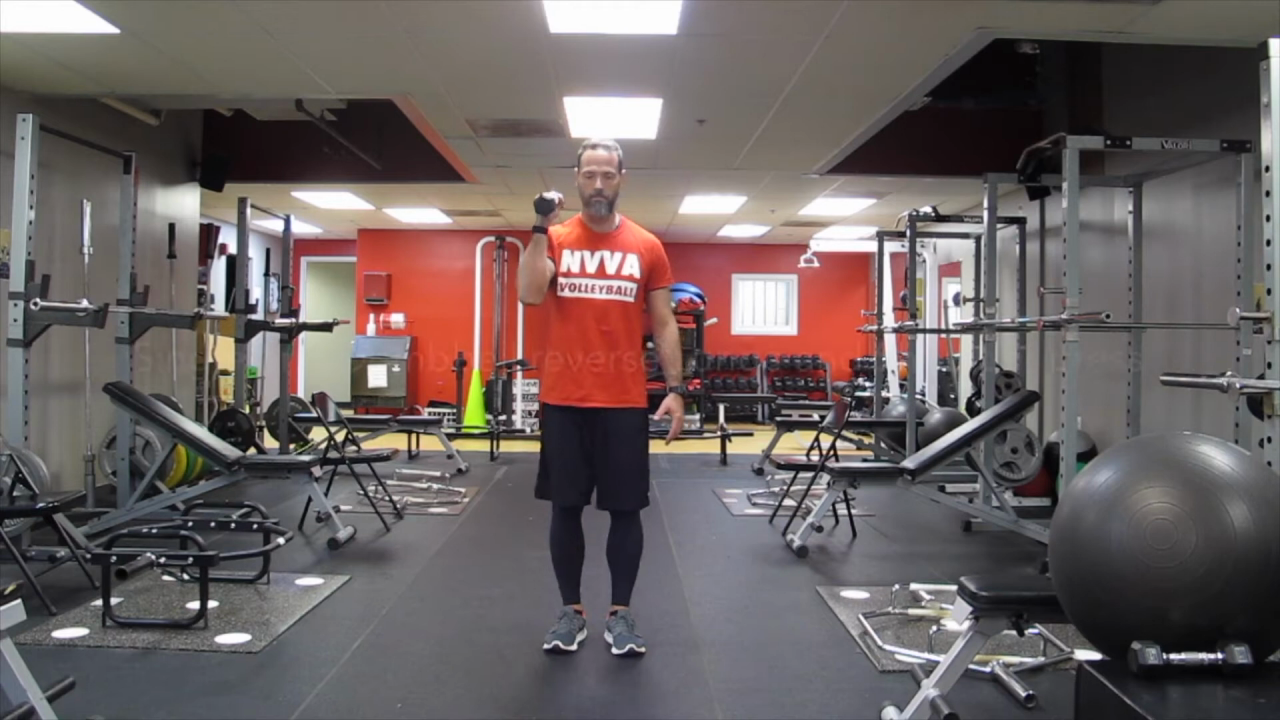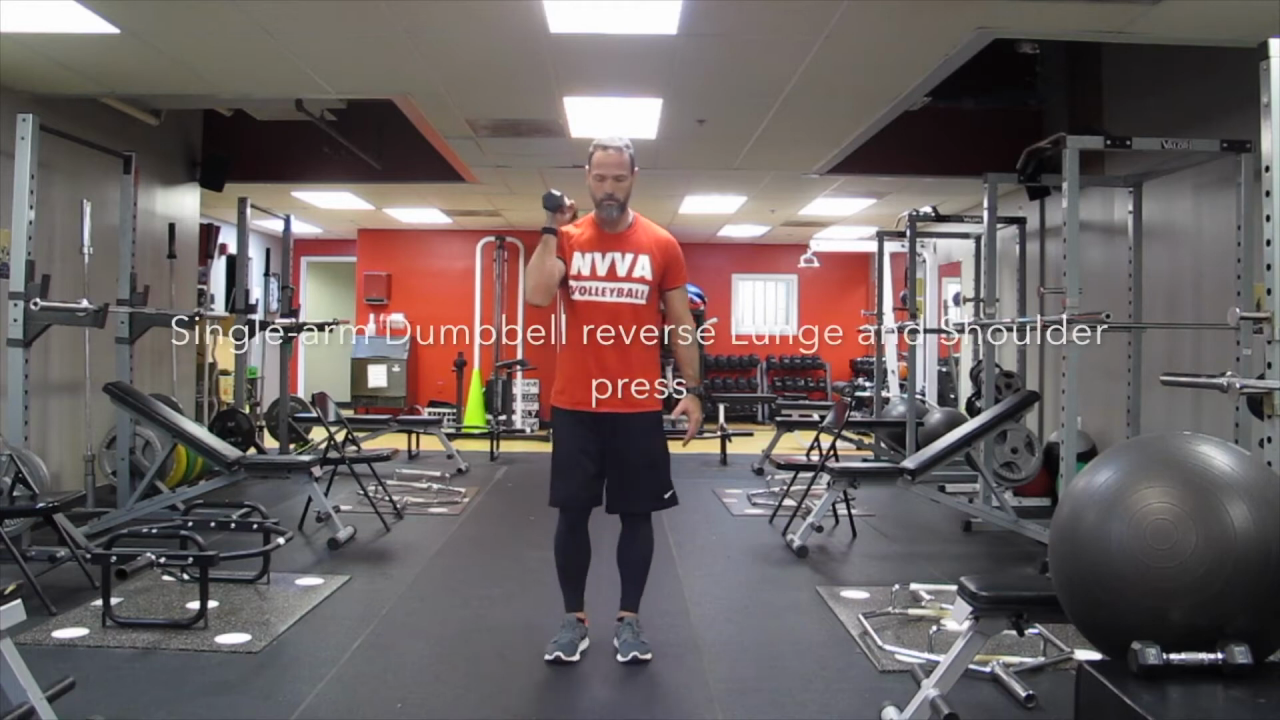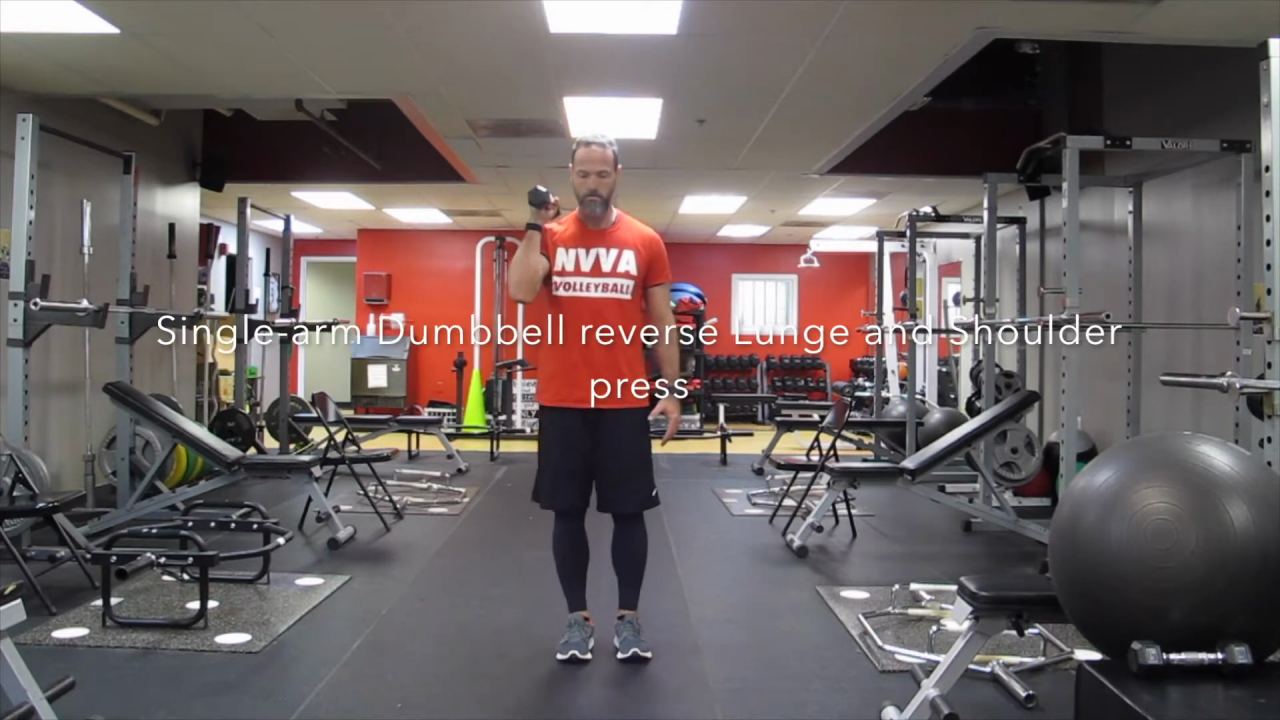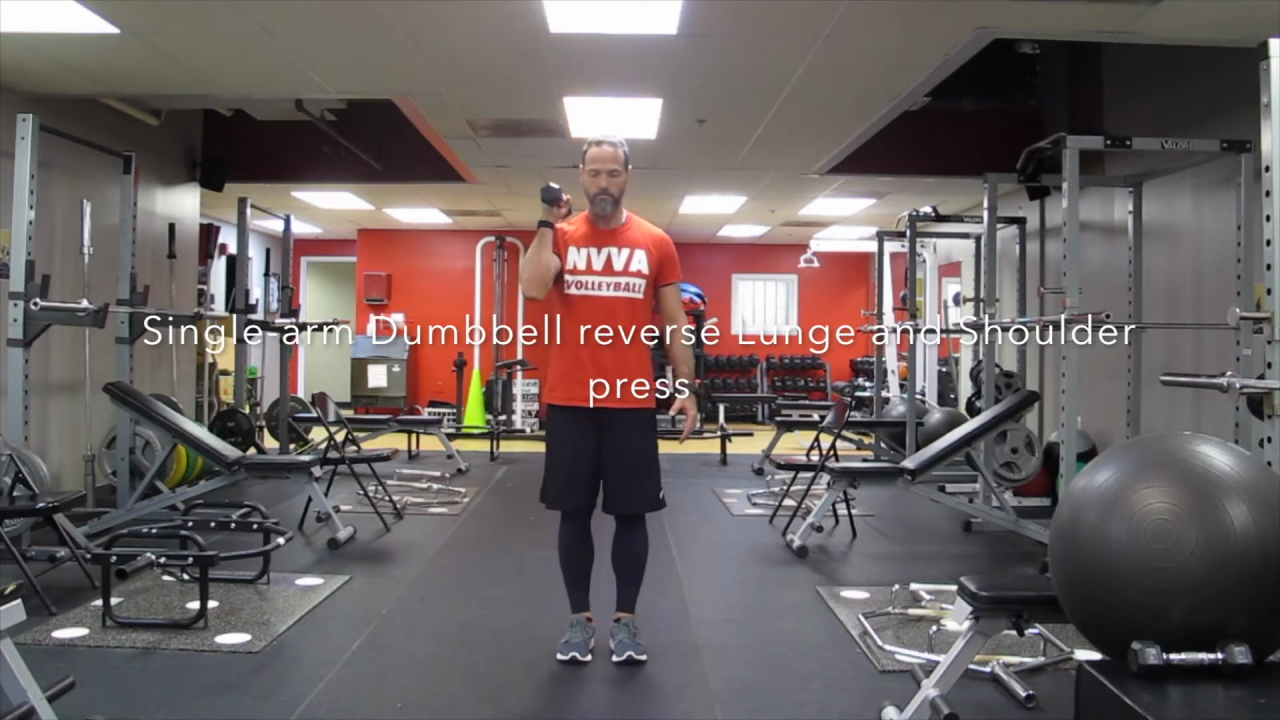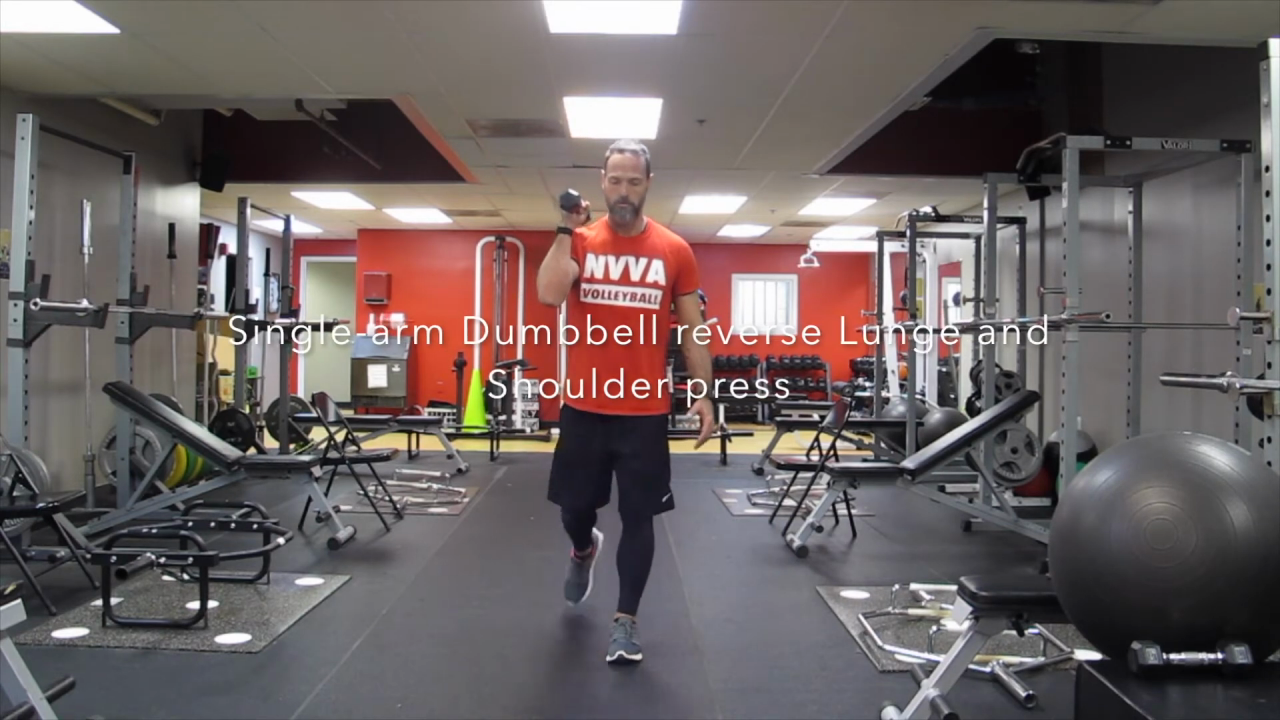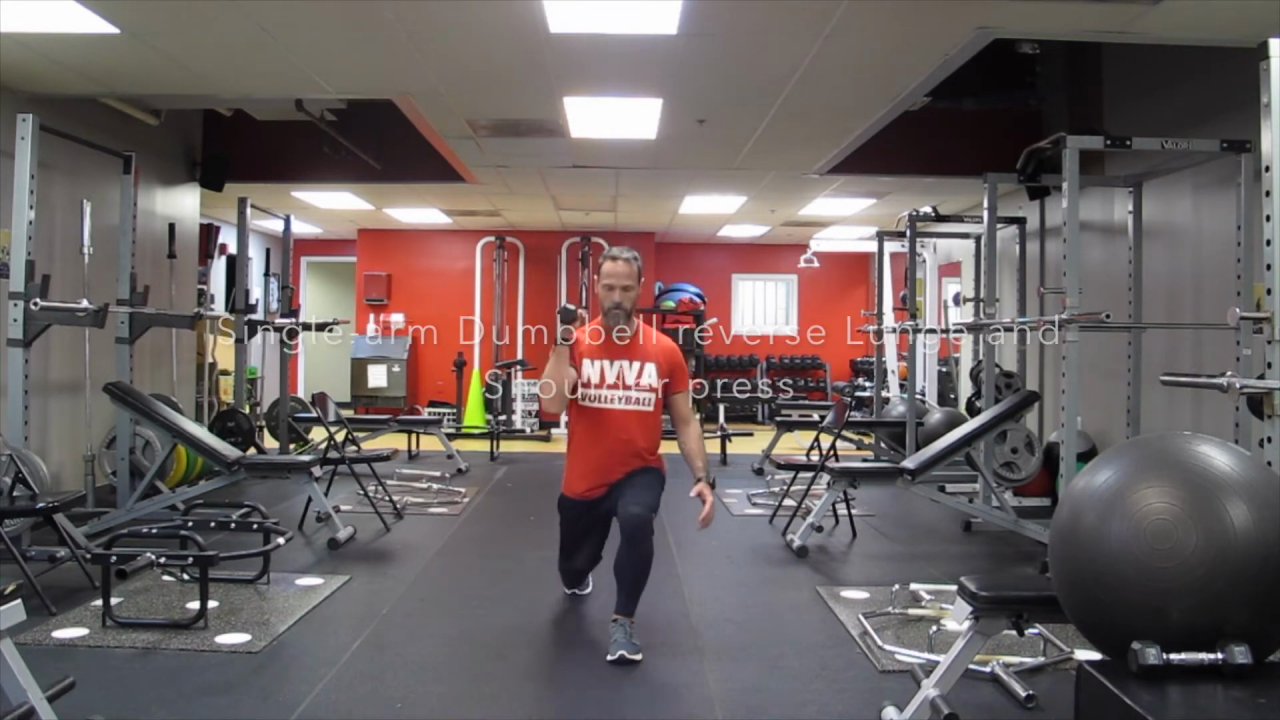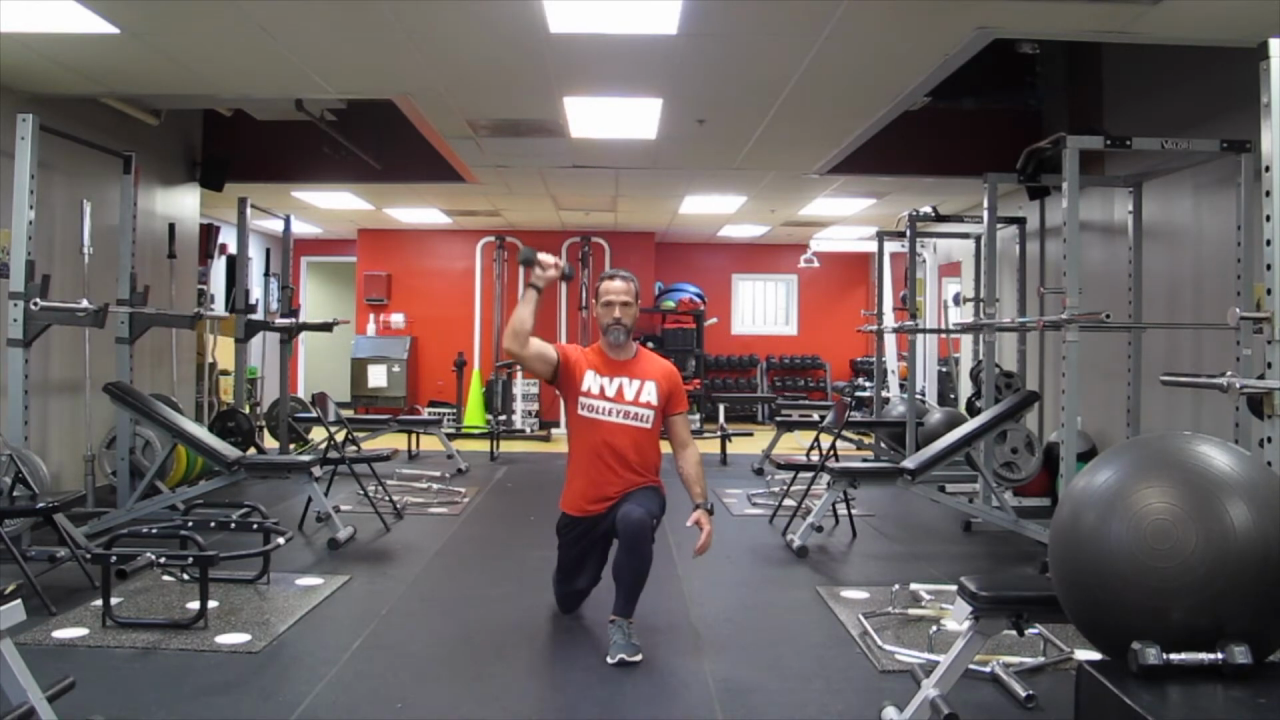
dt=0.7s
person 1, frame 1
left shoulder: (646, 247)
right shoulder: (554, 238)
left elbow: (663, 323)
right elbow: (529, 294)
left wrist: (675, 388)
right wrist: (541, 227)
left hip: (624, 401)
right hip: (563, 399)
left knee: (625, 508)
right knee: (565, 506)
left ankle: (620, 612)
right ankle: (571, 611)
person 1, frame 2
left shoulder: (662, 245)
right shoulder: (565, 238)
left elbow: (680, 323)
right elbow: (536, 296)
left wrist: (691, 390)
right wrist: (551, 230)
left hip: (638, 404)
right hip: (574, 403)
left knee: (636, 512)
right knee: (571, 510)
left ankle: (627, 619)
right ankle: (573, 619)
person 1, frame 3
left shoulder: (645, 242)
right shoulder: (550, 236)
left elbow: (662, 322)
right elbow: (520, 291)
left wrist: (672, 390)
right wrist: (536, 225)
left hip: (626, 401)
right hip: (563, 401)
left knee: (628, 511)
right knee: (567, 511)
left ankle: (628, 617)
right ankle: (578, 618)
person 1, frame 4
left shoulder: (655, 242)
right shoulder: (558, 235)
left elbow: (674, 321)
right elbow: (532, 289)
left wrist: (686, 388)
right wrist: (548, 224)
left hip: (632, 401)
right hip: (570, 400)
left knee: (630, 513)
right knee: (573, 512)
left ankle: (625, 620)
right ankle: (580, 618)
person 1, frame 5
left shoulder: (675, 250)
right shoulder: (579, 241)
left elbow: (693, 328)
right elbow: (548, 295)
left wrist: (704, 393)
right wrist: (567, 230)
left hip: (645, 408)
right hip: (585, 403)
left knee: (637, 515)
right knee: (575, 504)
left ankle: (624, 620)
right ankle: (583, 551)
person 1, frame 6
left shoulder: (665, 350)
right shoulder: (574, 342)
left elbow: (685, 421)
right elbow: (551, 405)
left wrist: (702, 478)
right wrist: (564, 341)
left hip: (640, 472)
right hip: (584, 480)
left knee: (636, 520)
right knee: (573, 573)
left ankle: (623, 622)
right ankle: (584, 569)
person 1, frame 7
left shoulder: (664, 373)
right shoulder: (573, 361)
left elbow: (684, 447)
right elbow: (514, 347)
left wrist: (701, 505)
right wrist: (535, 285)
left hip: (640, 492)
right hip: (582, 504)
left knee: (634, 523)
right knee: (567, 601)
left ankle: (621, 623)
right ankle: (590, 570)
